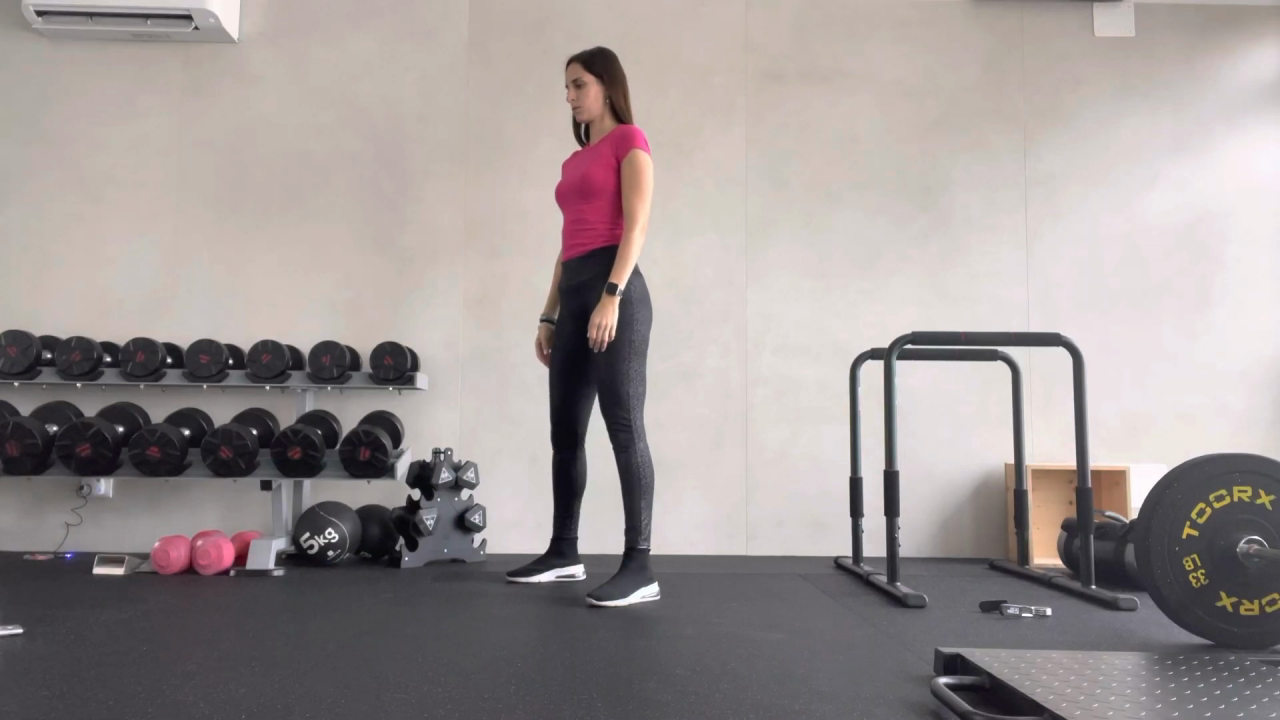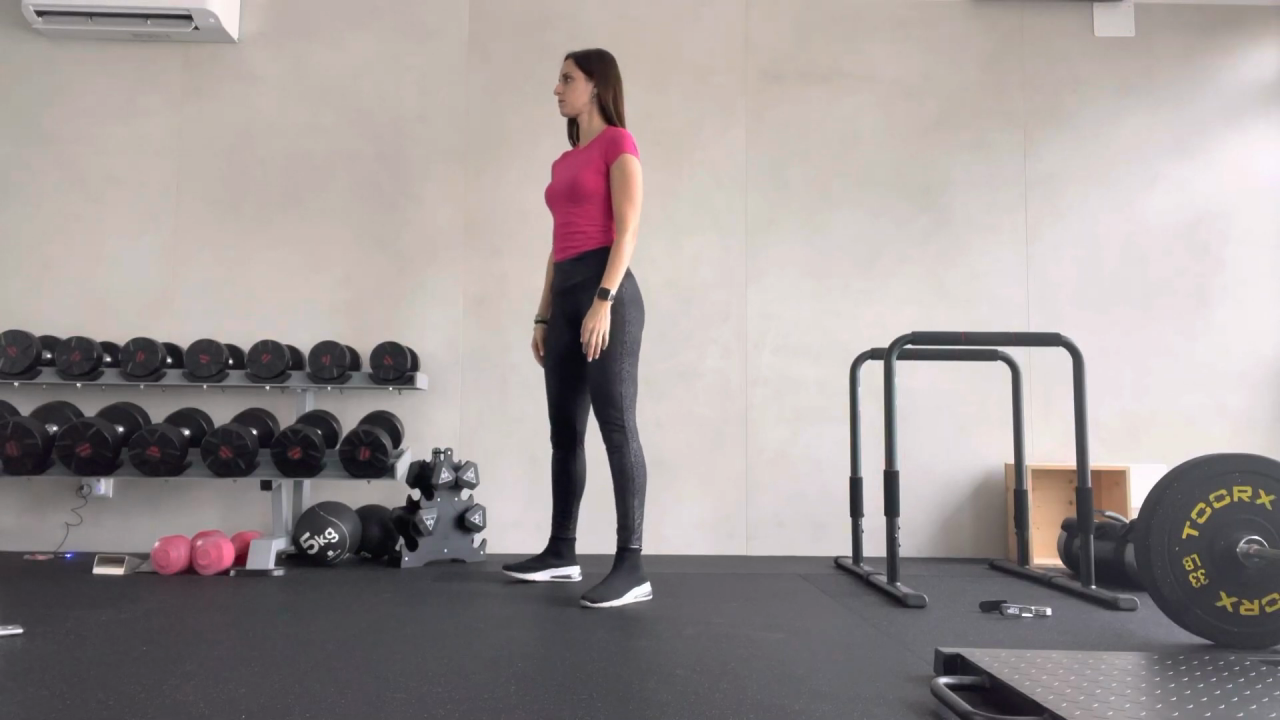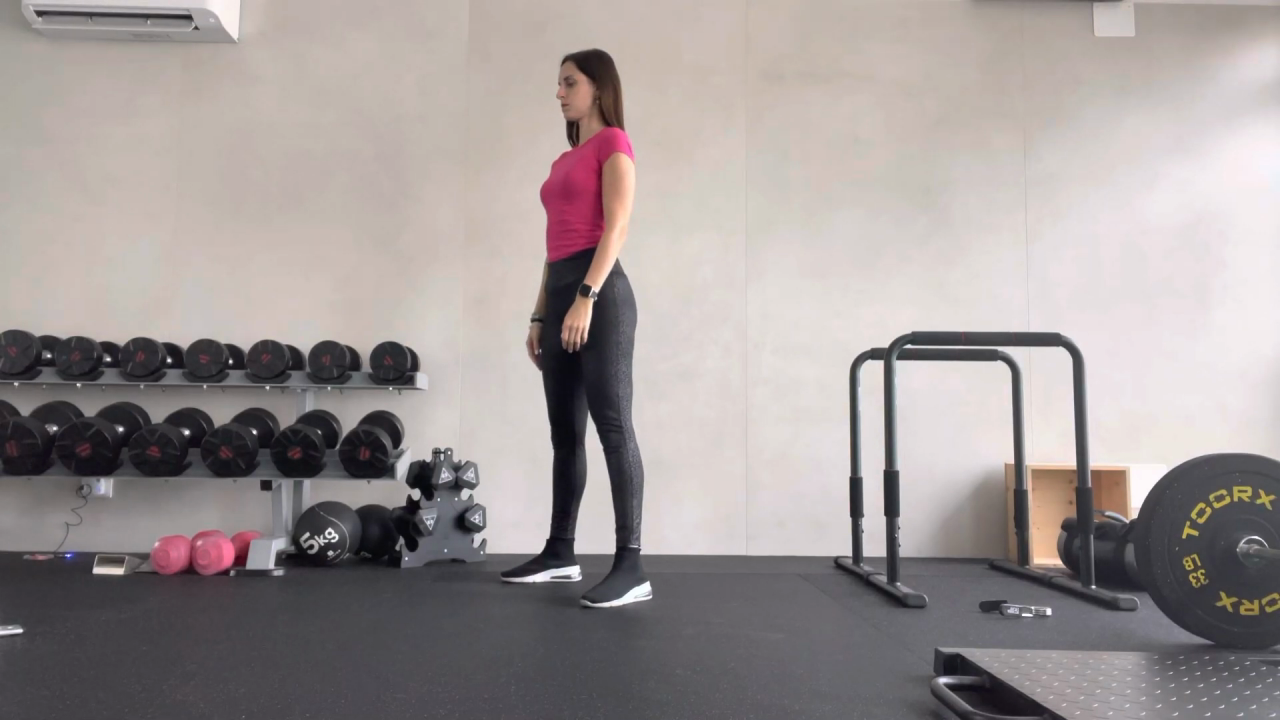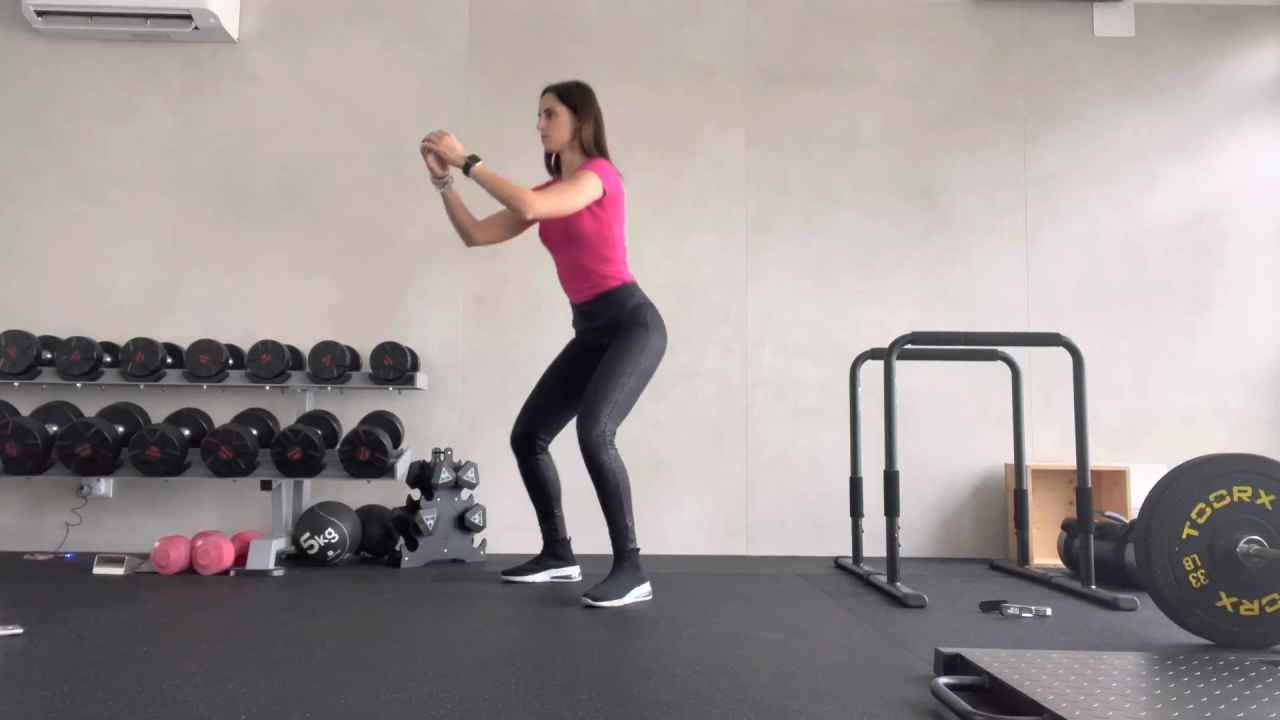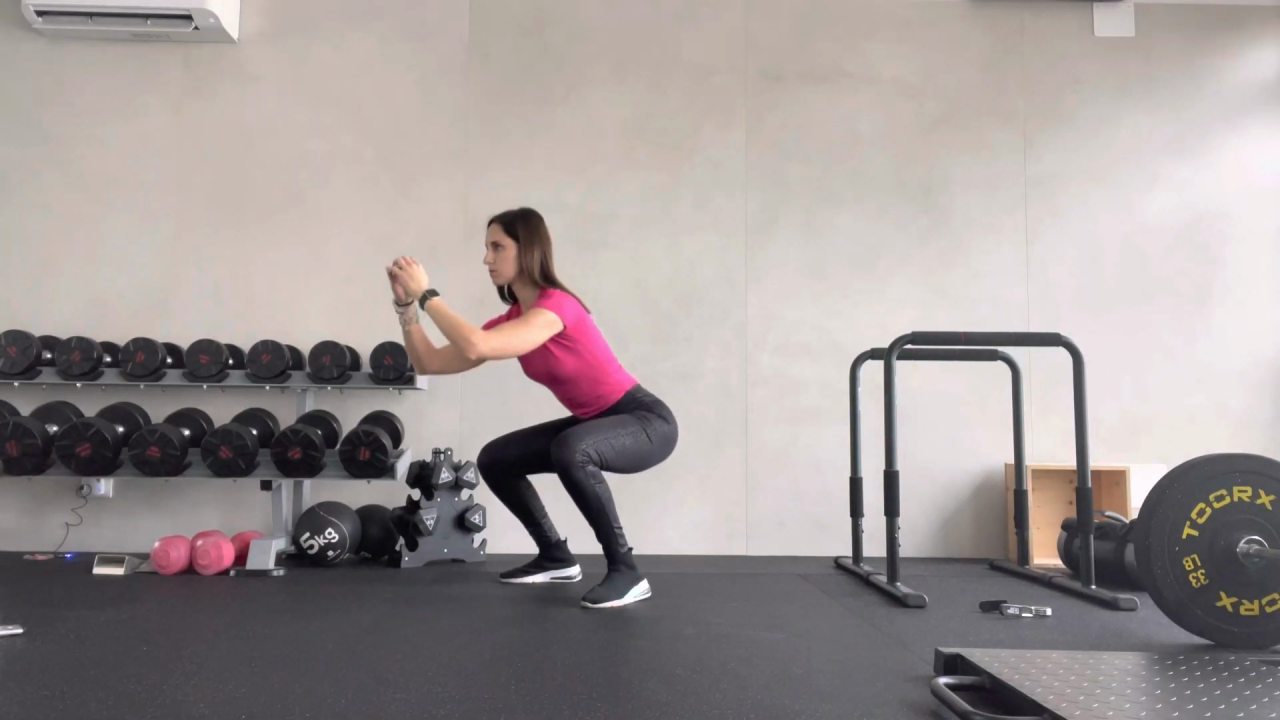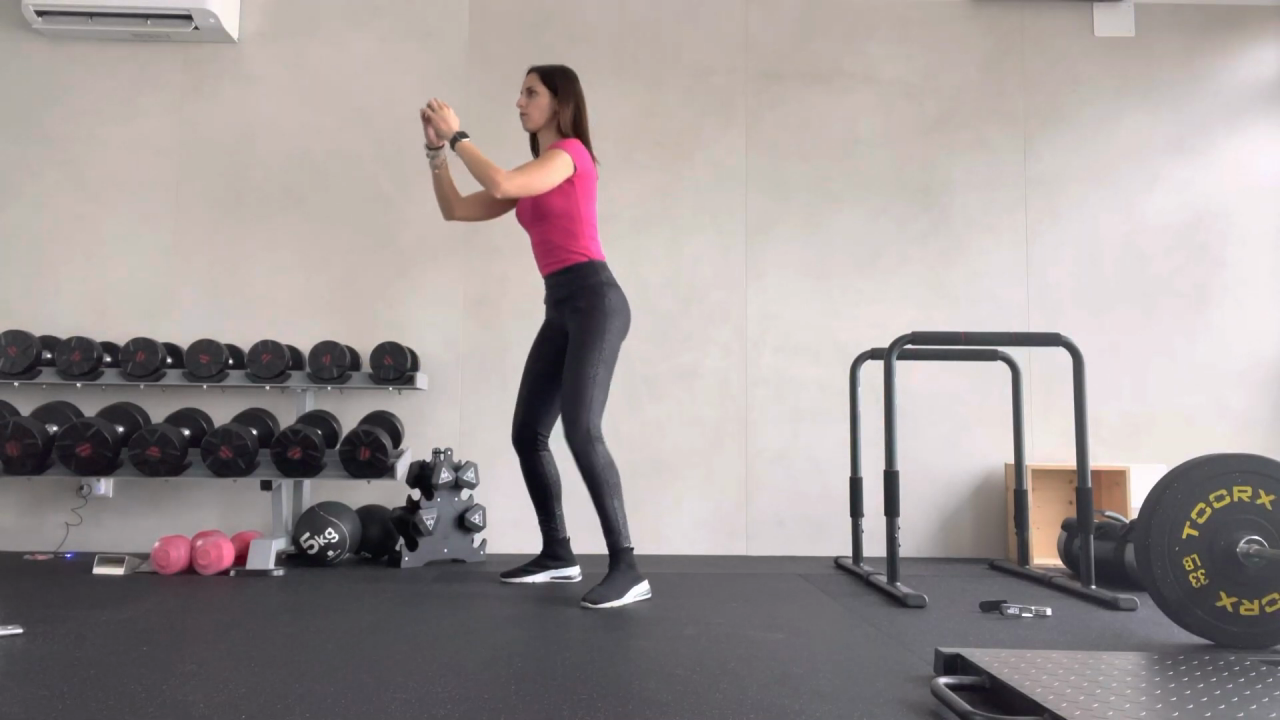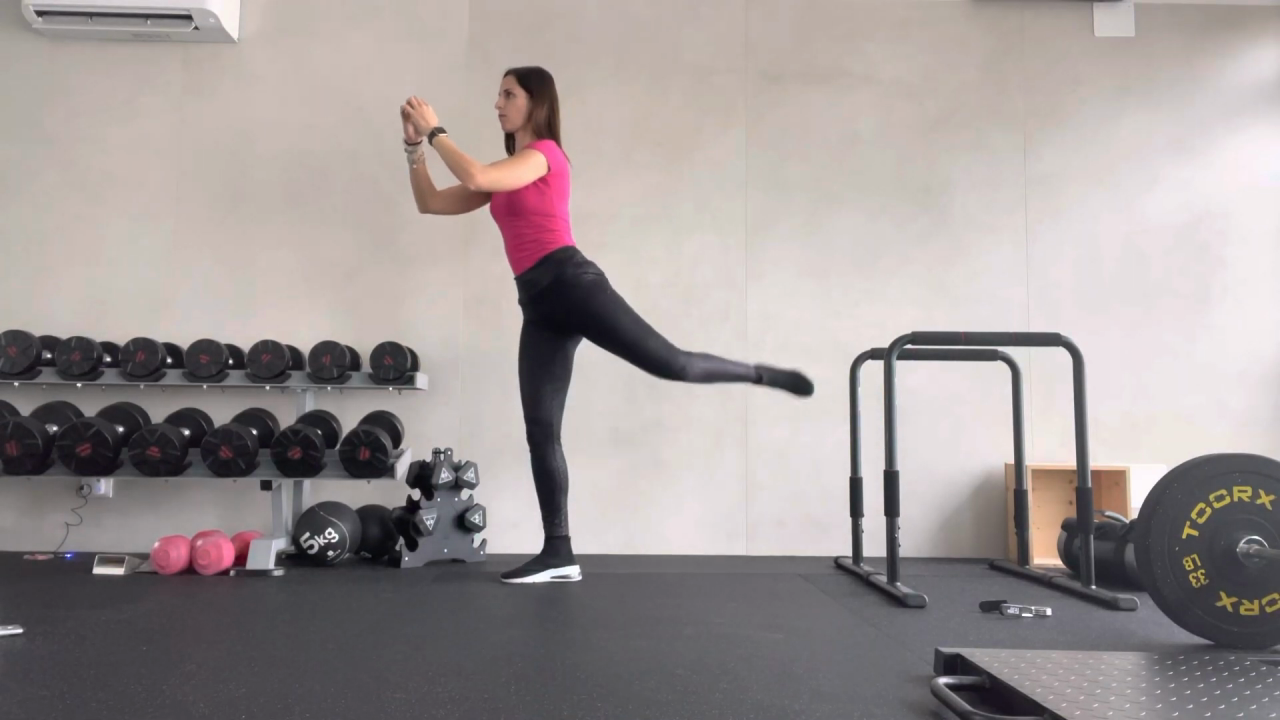
dt=0.7s
person 1, frame 1
left shoulder: (629, 141)
right shoulder: (575, 161)
left elbow: (636, 224)
left wrist: (611, 297)
right wrist: (548, 316)
left hip: (615, 290)
right hip: (575, 296)
left knee: (623, 428)
right knee: (564, 430)
left ankle: (639, 567)
right ankle: (564, 551)
person 1, frame 2
left shoulder: (618, 143)
right shoulder: (563, 161)
left elbow: (626, 230)
left wrist: (603, 301)
right wrist: (542, 315)
left hip: (606, 290)
right hip: (566, 295)
left knee: (616, 425)
right knee: (564, 430)
left ankle: (631, 566)
right ankle: (561, 550)
person 1, frame 3
left shoulder: (613, 144)
right shoulder: (564, 160)
left elbow: (615, 228)
left wrist: (586, 299)
right wrist: (541, 315)
left hip: (599, 291)
right hip: (563, 295)
left knee: (612, 425)
right knee: (565, 430)
left ankle: (631, 566)
right ankle: (560, 550)
person 1, frame 4
left shoulder: (599, 173)
right shoulder: (546, 192)
left elbow: (530, 206)
right elbow: (478, 234)
left wrist: (470, 161)
right wrist: (444, 178)
left hip: (631, 324)
right hip: (590, 332)
left knee: (594, 432)
right knee: (527, 436)
left ankle: (630, 568)
right ankle: (558, 553)
person 1, frame 5
left shoulder: (556, 306)
right shoulder: (515, 319)
left elbow: (476, 347)
right elbow: (428, 363)
left wrist: (427, 293)
right wrist: (406, 304)
left hip: (647, 421)
right hip: (599, 421)
left knee: (570, 450)
right knee: (494, 459)
left ankle: (626, 570)
right ankle: (556, 554)
person 1, frame 6
left shoulder: (571, 153)
right shoulder: (537, 173)
left elbow: (499, 184)
right elbow: (457, 209)
left wrist: (458, 134)
right wrist: (437, 149)
left hip: (594, 299)
right hip: (561, 308)
left knee: (580, 429)
right knee: (527, 434)
left ankle: (626, 568)
right ankle: (558, 554)
person 1, frame 7
left shoulder: (544, 154)
right shoulder: (506, 170)
left elbow: (475, 178)
right elbow: (431, 202)
left wrist: (435, 131)
right wrist: (414, 143)
left hip: (572, 282)
right hip: (539, 304)
left knee: (666, 360)
right knee: (540, 429)
left ankle: (767, 375)
right ankle: (558, 553)
